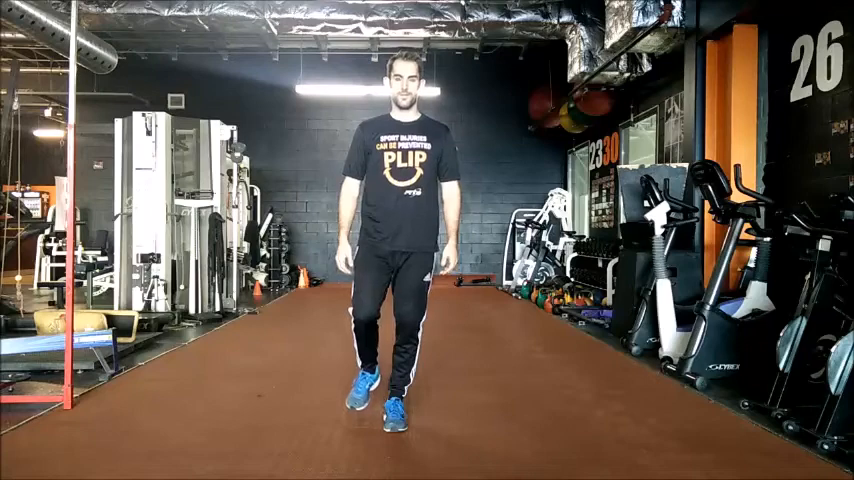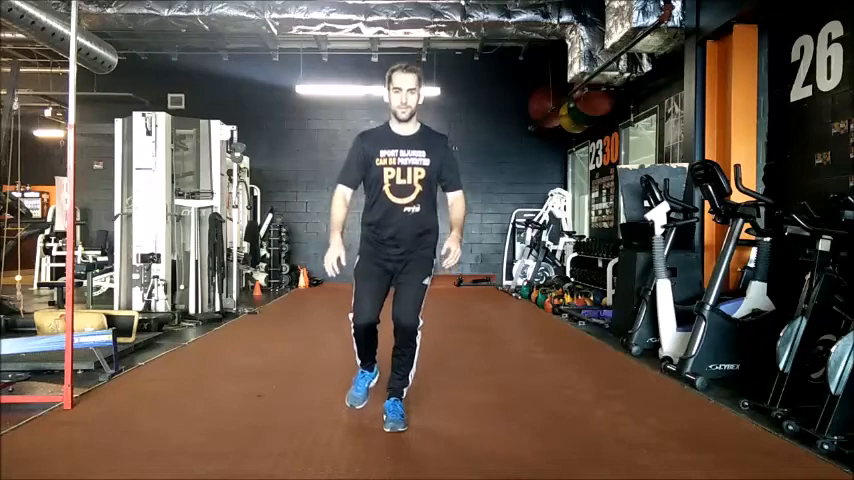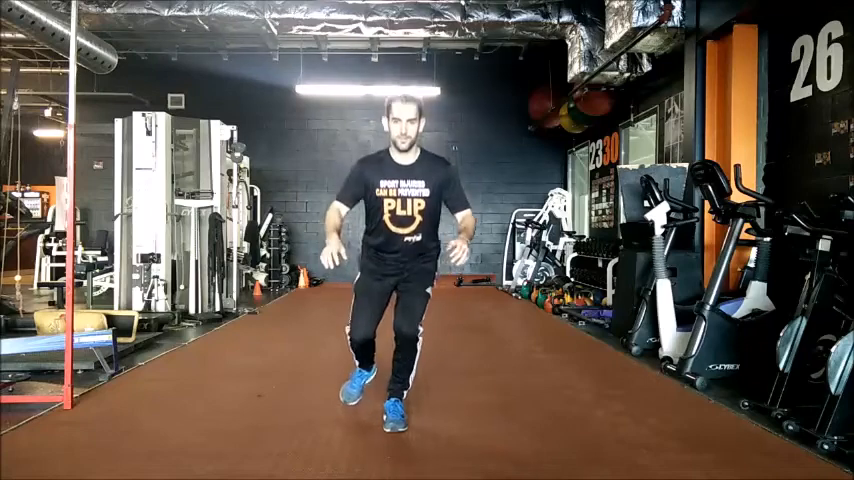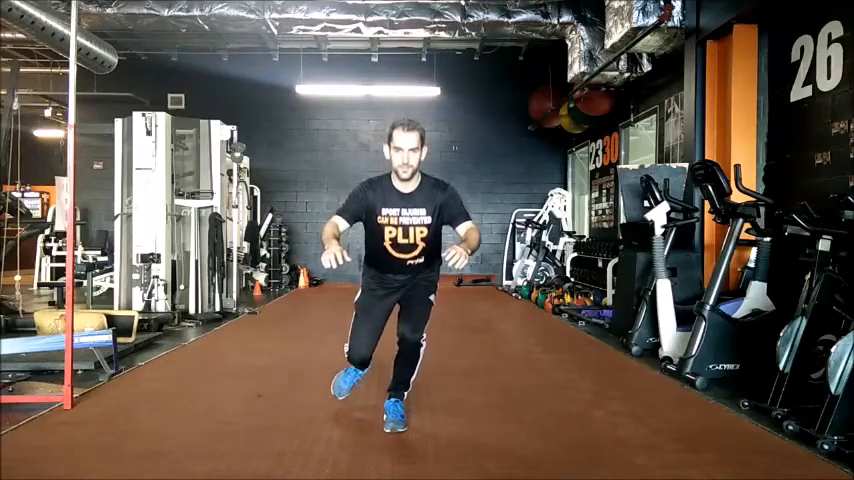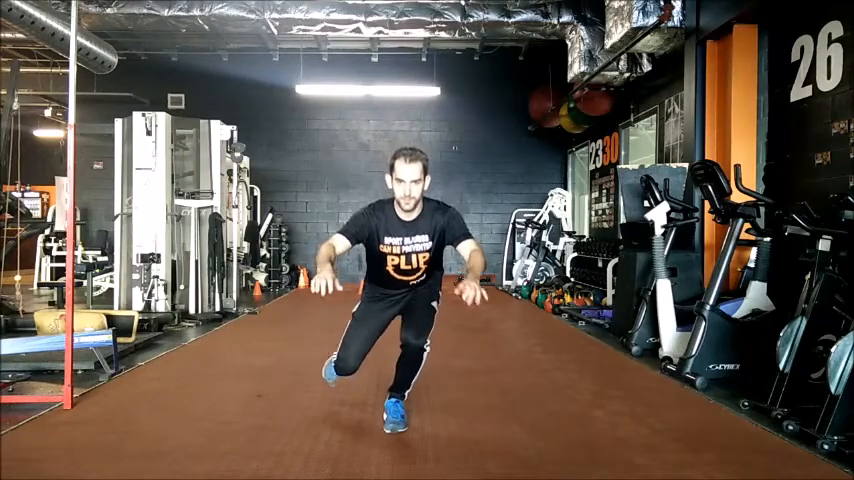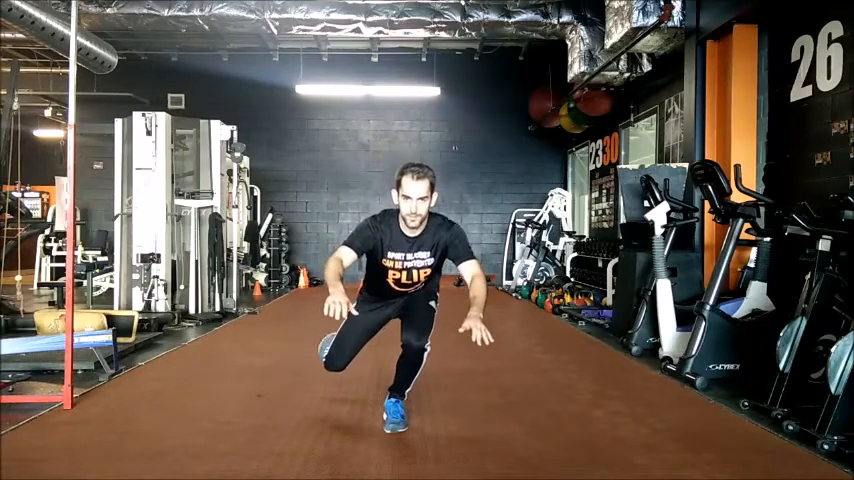
dt=0.4s
person 1, frame 1
left shoulder: (438, 134)
right shoulder: (368, 131)
left elbow: (451, 190)
right elbow: (350, 187)
left wrist: (452, 241)
right wrist: (343, 239)
left hip: (419, 247)
right hip: (373, 245)
left knee: (409, 323)
right knee: (363, 314)
left ankle: (396, 398)
right ankle: (368, 372)
person 1, frame 2
left shoulder: (438, 145)
right shoulder: (367, 142)
left elbow: (455, 196)
right elbow: (343, 193)
left wrist: (455, 233)
right wrist: (335, 238)
left hip: (418, 251)
right hip: (374, 249)
left knee: (407, 323)
right knee: (363, 318)
left ankle: (395, 398)
right ankle: (366, 370)
person 1, frame 3
left shoulder: (440, 170)
right shoulder: (367, 168)
left elbow: (466, 216)
right elbow: (336, 209)
left wrist: (464, 237)
right wrist: (332, 236)
left hip: (419, 265)
right hip: (376, 263)
left knee: (408, 330)
right knee: (359, 333)
left ankle: (395, 399)
right ankle: (365, 369)
person 1, frame 4
left shoulder: (441, 194)
right shoulder: (369, 191)
left elbow: (471, 231)
right elbow: (335, 223)
left wrist: (464, 246)
right wrist: (331, 242)
left hip: (421, 279)
right hip: (378, 279)
left knee: (411, 336)
right knee: (358, 352)
left ankle: (395, 399)
right ankle: (358, 367)
person 1, frame 5
left shoulder: (444, 216)
right shoulder: (372, 216)
left elbow: (473, 251)
right elbow: (332, 245)
left wrist: (471, 278)
right wrist: (325, 267)
left hip: (422, 291)
right hip: (379, 292)
left knee: (414, 342)
right knee: (345, 365)
left ankle: (396, 400)
right ankle: (339, 361)
person 1, frame 6
left shoulder: (448, 232)
right shoulder: (375, 227)
left elbow: (474, 274)
right elbow: (337, 259)
left wrist: (475, 313)
right wrist: (336, 289)
left hip: (420, 296)
right hip: (376, 297)
left knee: (415, 343)
right knee: (334, 362)
left ankle: (395, 400)
right ankle: (337, 342)
